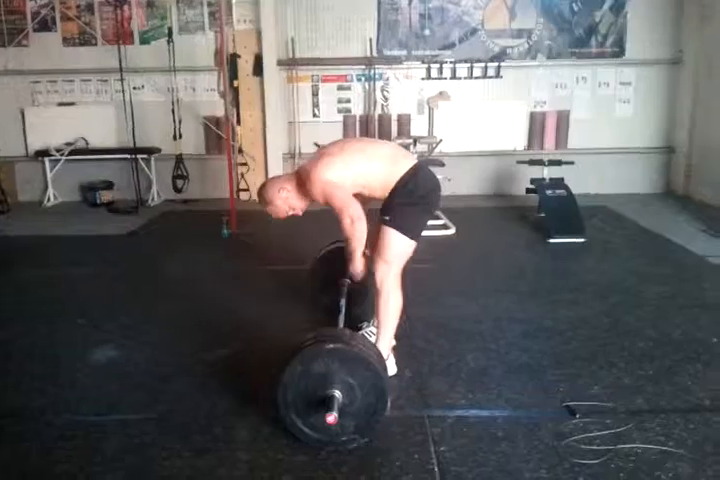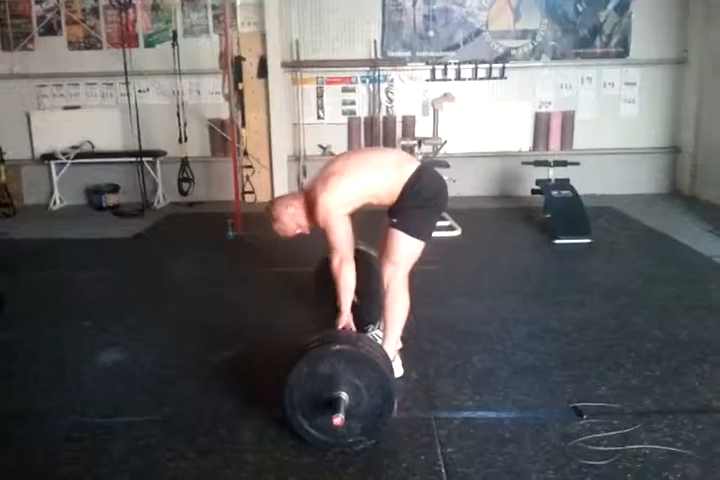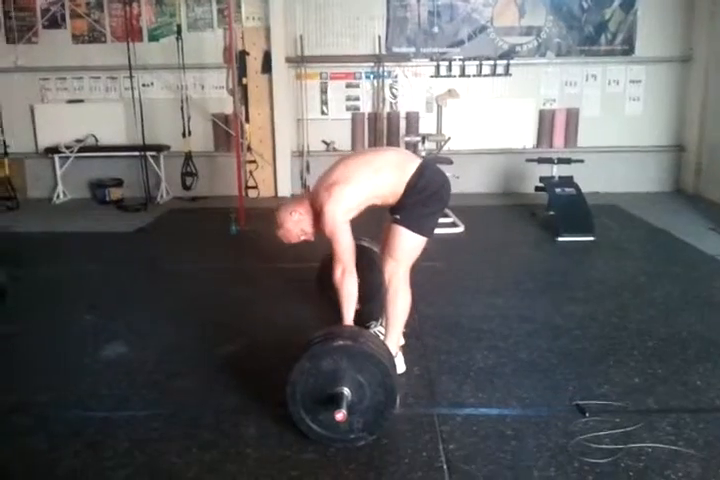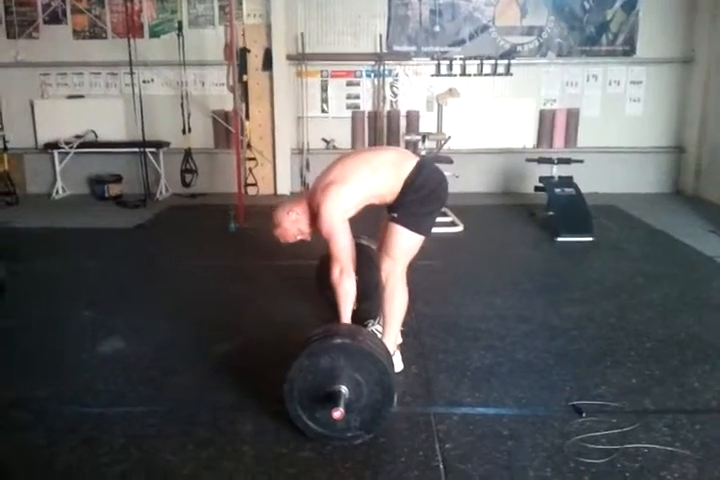
dt=0.3s
person 1, frame 1
left shoulder: (314, 181)
right shoulder: (315, 170)
left elbow: (355, 217)
left wrist: (356, 257)
right wrist: (357, 247)
left hip: (415, 188)
right hip: (409, 181)
left knee: (385, 272)
right knee: (380, 259)
left ankle: (382, 357)
right ankle: (381, 329)
person 1, frame 2
left shoulder: (322, 203)
right shoulder: (320, 190)
left elbow: (342, 260)
right elbow: (344, 235)
left wrist: (344, 311)
right wrist: (346, 288)
left hip: (422, 191)
right hip: (415, 182)
left knee: (393, 274)
right knee: (388, 264)
left ankle: (388, 358)
right ankle: (388, 332)
person 1, frame 3
left shoulder: (329, 210)
right shoulder: (322, 195)
left elbow: (344, 270)
right elbow: (345, 244)
left wrist: (347, 324)
right wrist: (350, 291)
left hip: (425, 188)
right hip: (418, 179)
left knee: (394, 270)
right knee: (389, 260)
left ankle: (390, 354)
right ankle: (390, 329)
person 1, frame 4
left shoulder: (326, 210)
right shoulder: (320, 194)
left elbow: (342, 270)
right elbow: (346, 244)
left wrist: (344, 325)
right wrist: (350, 295)
left hip: (422, 186)
right hip: (416, 177)
left knee: (391, 269)
right knee: (385, 257)
left ankle: (388, 353)
right ankle: (388, 327)
